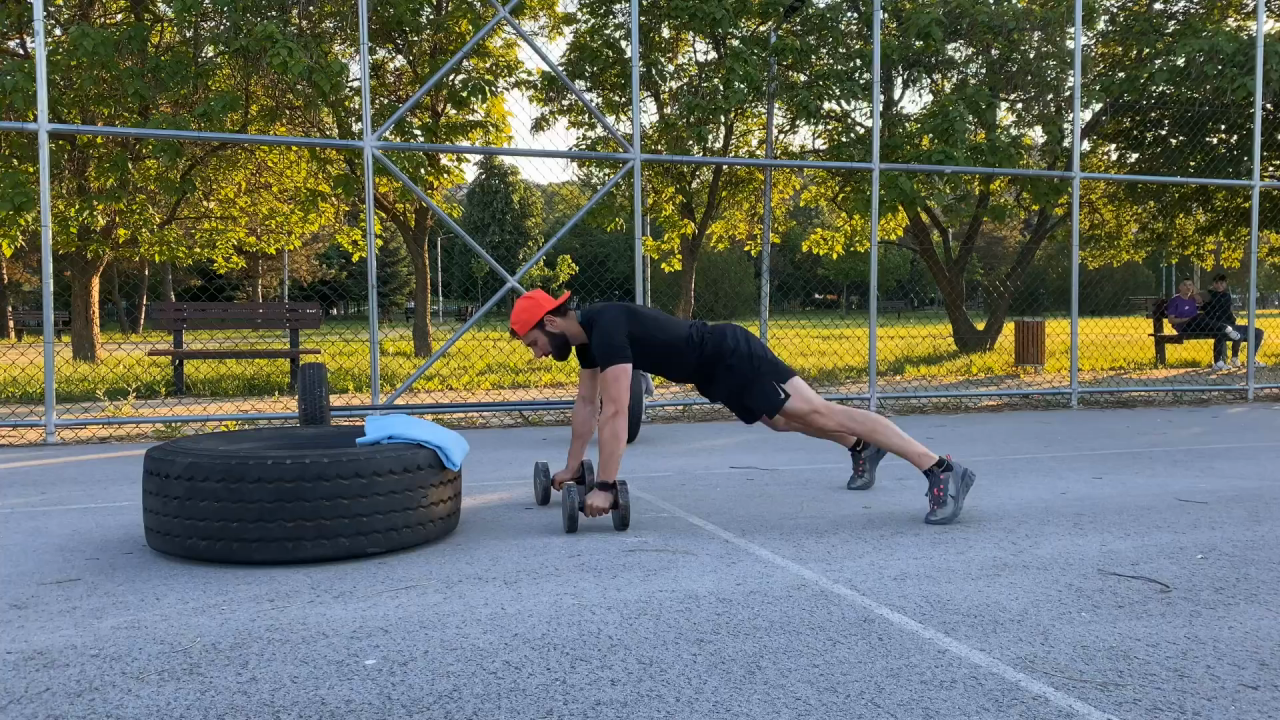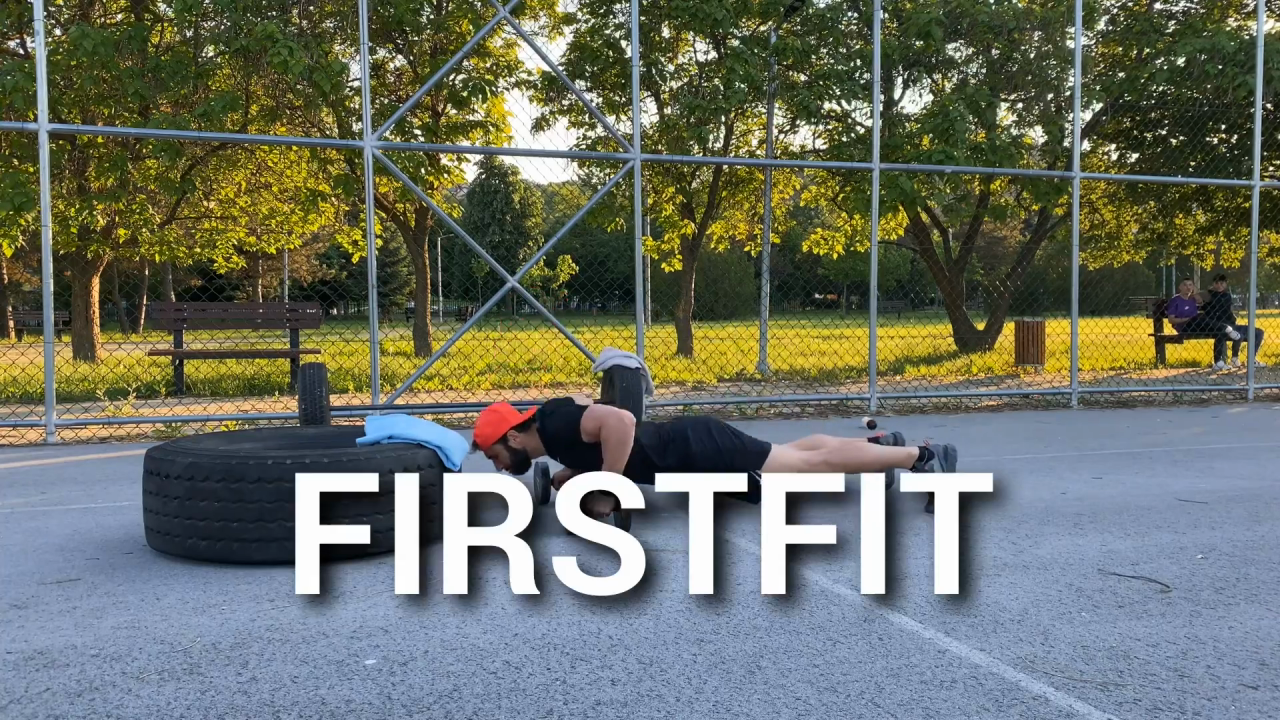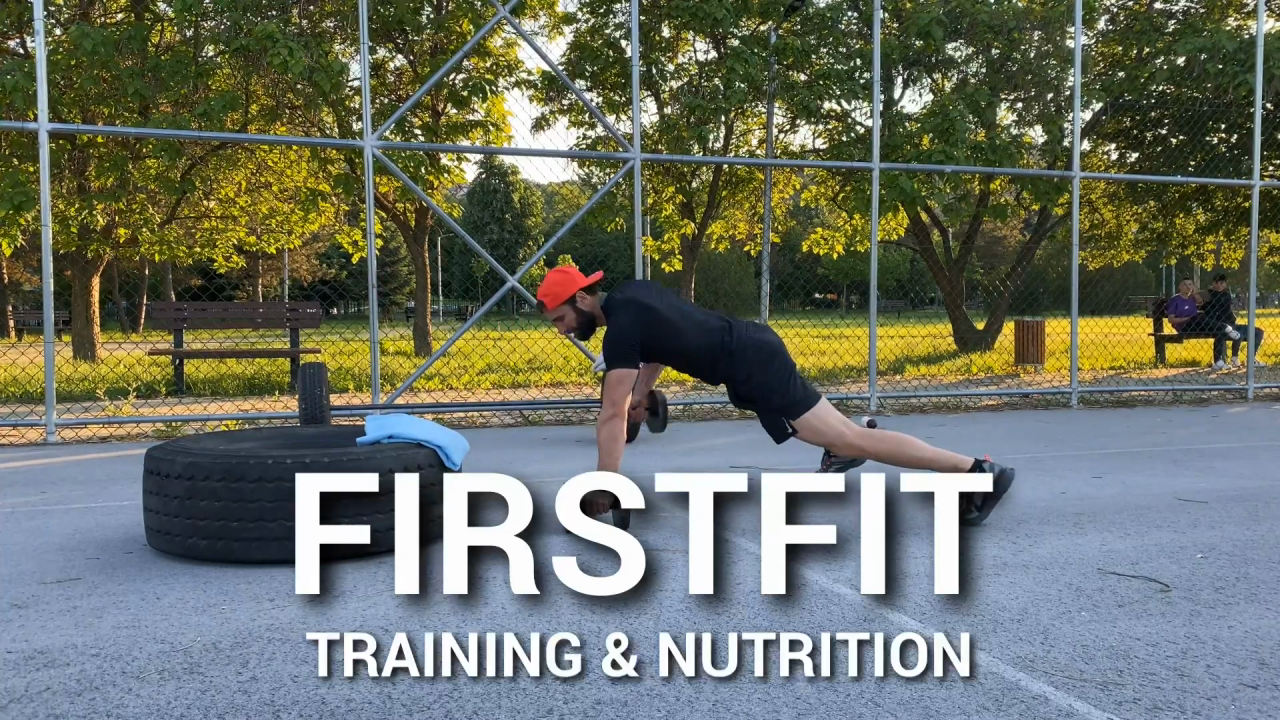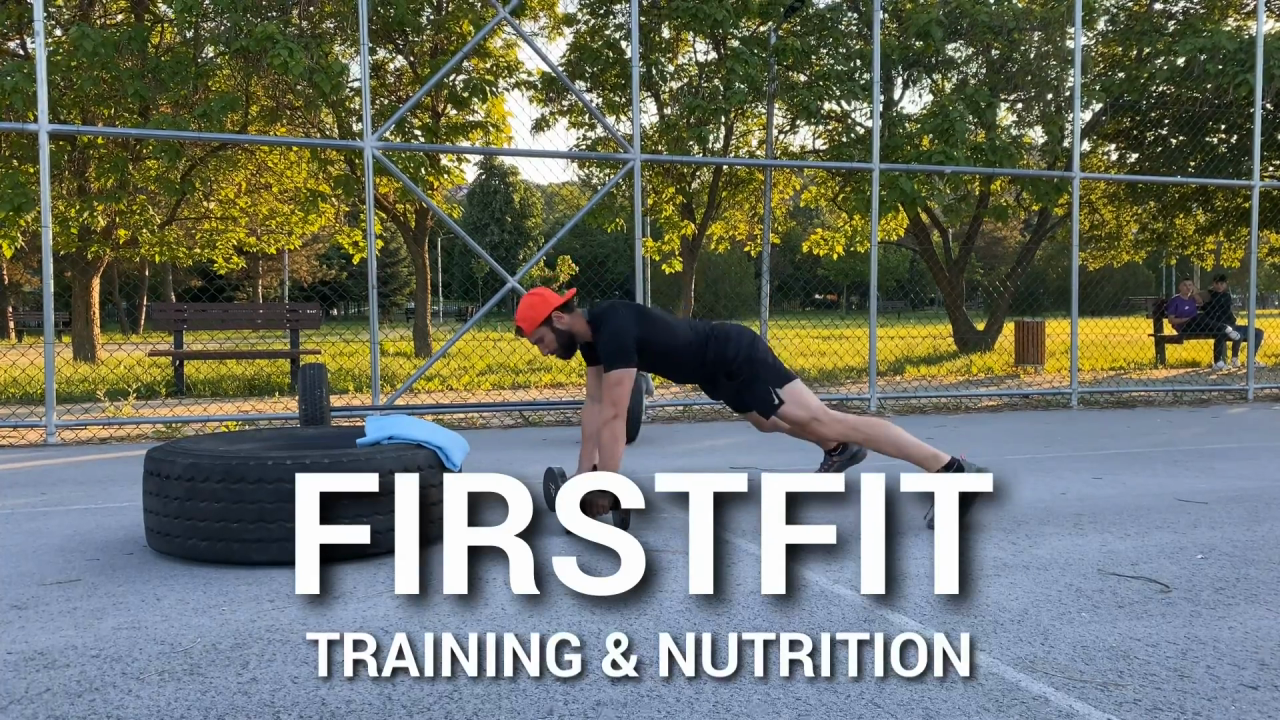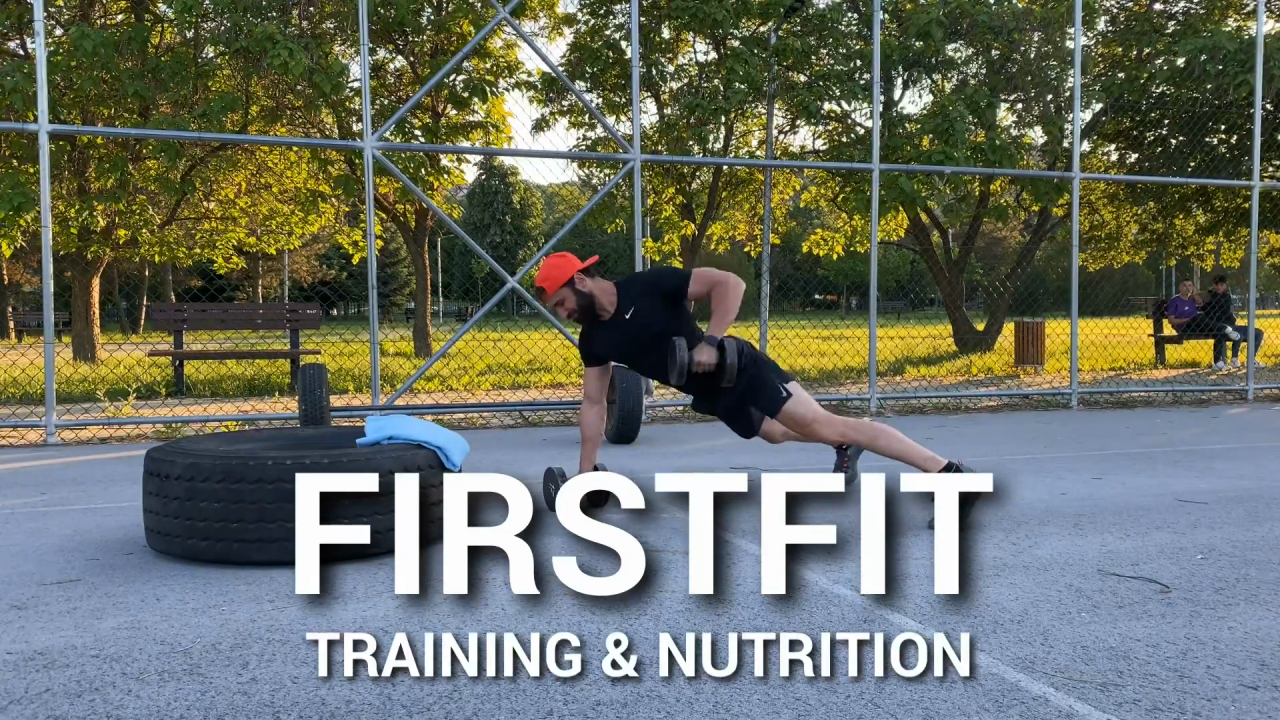
dt=1s
person 1, frame 1
left shoulder: (606, 328)
right shoulder: (587, 334)
left elbow: (615, 412)
right elbow: (586, 402)
left wrist: (604, 488)
right wrist: (572, 467)
left hip: (732, 356)
right hip: (716, 369)
left knee: (821, 414)
right knee: (781, 420)
left ankle: (942, 471)
right ankle: (862, 448)
person 1, frame 2
left shoulder: (555, 426)
right shoulder: (550, 422)
left elbow: (623, 423)
right elbow: (586, 411)
left wrist: (606, 489)
right wrist: (570, 469)
left hip: (698, 452)
right hip: (687, 440)
left knee: (807, 464)
right knee: (795, 451)
left ankle: (926, 456)
right ankle: (879, 440)
person 1, frame 3
left shoulder: (620, 328)
right shoulder: (629, 291)
left elbow: (612, 415)
left wrist: (605, 491)
right wrist: (646, 390)
left hip: (752, 365)
right hip: (753, 342)
left knee: (849, 436)
left ankle: (978, 471)
right ankle: (837, 452)
person 1, frame 4
left shoulder: (612, 328)
right shoulder: (592, 334)
left elbow: (615, 415)
right elbow: (595, 404)
left wrist: (608, 489)
right wrist: (584, 472)
left hip: (737, 357)
right hip: (721, 370)
left knee: (820, 420)
right knee: (768, 421)
left ankle: (953, 470)
right ankle: (840, 451)
person 1, frame 5
left shoulder: (648, 285)
right shoulder: (594, 336)
left elbow: (731, 283)
right elbow: (593, 403)
left wrist: (710, 341)
right wrist: (585, 473)
left hip: (740, 369)
right hip: (714, 391)
left knee: (821, 425)
right knee: (777, 432)
left ankle: (952, 474)
right ankle: (846, 451)
